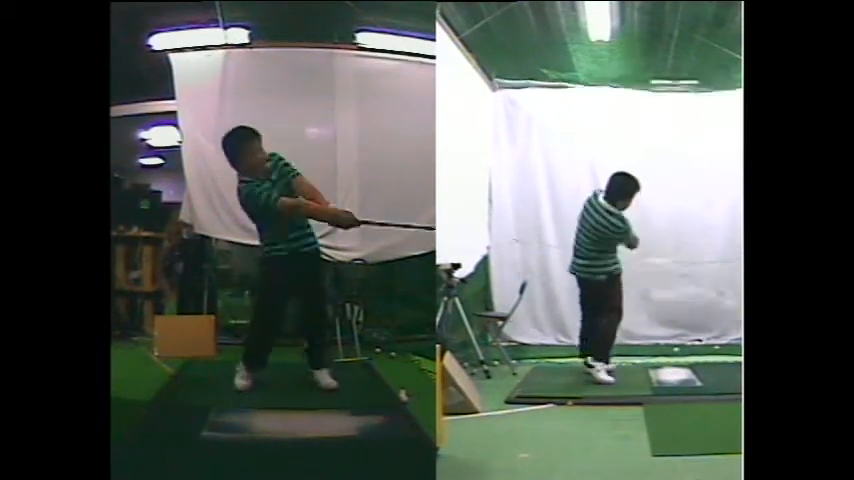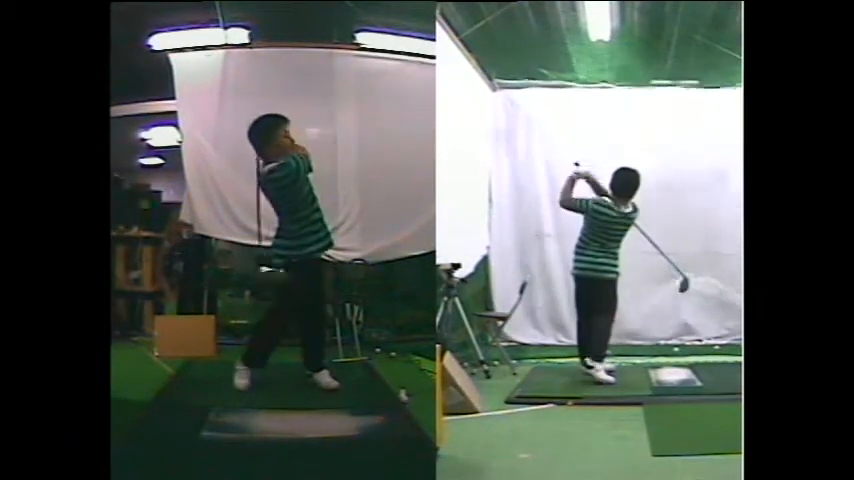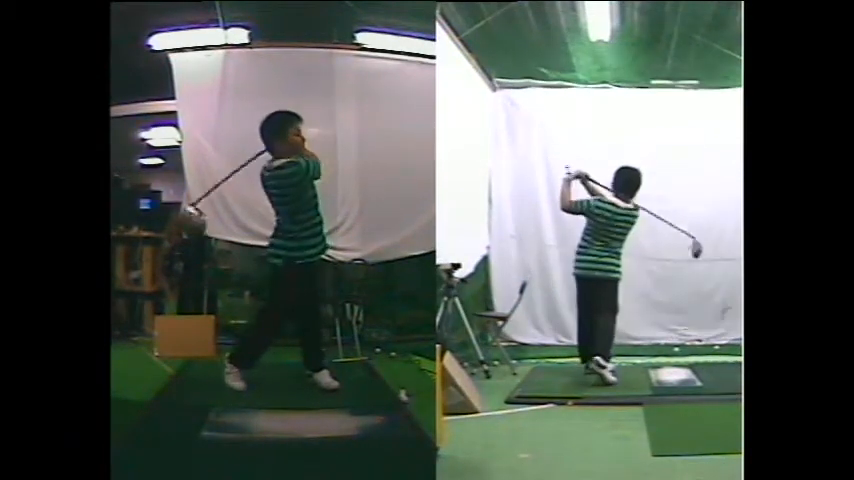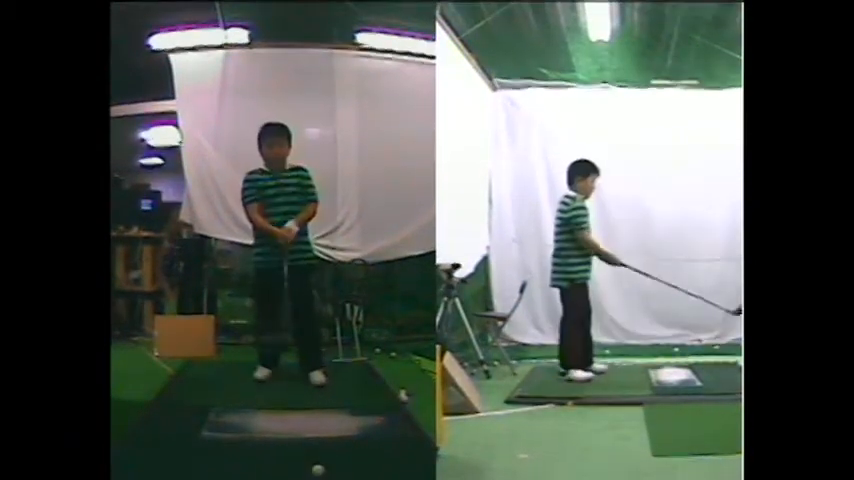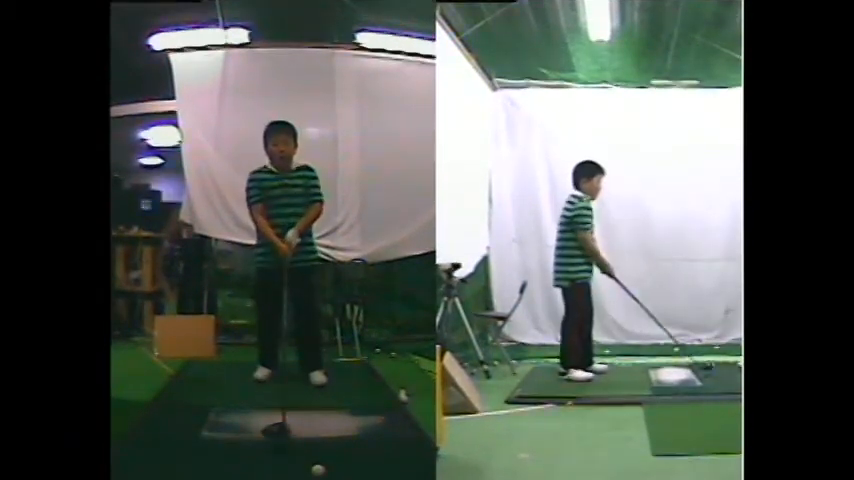
dt=0.4s
person 1, frame 1
left shoulder: (275, 162)
right shoulder: (250, 190)
left elbow: (303, 186)
right elbow: (291, 205)
left wrist: (329, 210)
right wrist: (332, 215)
left hip: (306, 250)
right hip: (277, 257)
left knee: (315, 310)
right knee: (267, 313)
left ankle: (318, 365)
right ankle: (248, 366)
person 1, frame 2
left shoulder: (268, 172)
right shoulder: (289, 169)
right elbow: (302, 155)
right wrist: (290, 148)
left hip: (305, 253)
right hip: (294, 257)
left knee: (313, 313)
right knee: (282, 313)
left ankle: (315, 366)
right ankle: (247, 364)
person 1, frame 3
left shoulder: (270, 171)
right elbow: (314, 164)
right wrist: (299, 152)
left hip: (304, 252)
right hip: (286, 256)
left knee: (310, 312)
right knee: (275, 312)
left ankle: (317, 367)
right ankle: (236, 362)
person 1, frame 4
left shoulder: (301, 174)
right shoulder: (252, 179)
left elbow: (311, 207)
right elbow: (254, 214)
left wrist: (293, 226)
right wrist: (276, 233)
left hip: (300, 253)
right hip: (266, 254)
left knee: (304, 309)
right knee: (267, 310)
left ankle: (313, 364)
right ankle: (267, 362)
person 1, frame 5
left shoulder: (307, 173)
right shoulder: (257, 177)
left elbow: (316, 207)
right elbow: (258, 215)
left wrist: (294, 235)
right wrist: (277, 243)
left hip: (303, 254)
right hip: (268, 254)
left knee: (307, 311)
right knee: (268, 311)
left ankle: (313, 365)
right ankle: (267, 362)
person 2, frame 1
left shoulder: (594, 199)
right shoulder: (620, 223)
right elbow: (632, 244)
right wrist: (634, 239)
left hip: (581, 269)
right hip: (605, 272)
left knee: (589, 315)
right knee: (611, 314)
left ankle: (589, 357)
right ankle: (597, 361)
person 2, frame 2
left shoulder: (599, 207)
right shoulder: (631, 211)
left elbow: (564, 201)
right elbow: (609, 200)
left wrist: (573, 178)
right wrist: (593, 182)
left hip: (583, 269)
right hip: (606, 271)
left knee: (585, 315)
right knee: (604, 315)
left ankle: (589, 359)
right ankle: (593, 360)
person 2, frame 3
left shoulder: (600, 206)
right shoulder: (632, 212)
left elbow: (565, 205)
left wrist: (568, 181)
right wrist: (586, 182)
left hip: (585, 269)
right hip: (607, 271)
left knee: (587, 316)
right knee: (605, 316)
left ankle: (589, 359)
right ankle: (600, 359)
person 2, frame 4
left shoulder: (570, 203)
right shoulder: (576, 205)
right elbow: (584, 240)
left wrist: (600, 254)
right wrist: (607, 256)
left hip: (574, 272)
right hip: (571, 273)
left knee: (583, 316)
right knee: (573, 318)
left ankle: (584, 361)
right ankle: (568, 366)
person 2, frame 5
left shoulder: (576, 203)
right shoulder: (582, 205)
right elbow: (586, 241)
left wrist: (599, 263)
right wrist: (605, 265)
left hip: (577, 272)
right hip: (574, 273)
left knee: (584, 316)
right knee: (575, 318)
left ankle: (585, 362)
right ankle: (568, 367)
